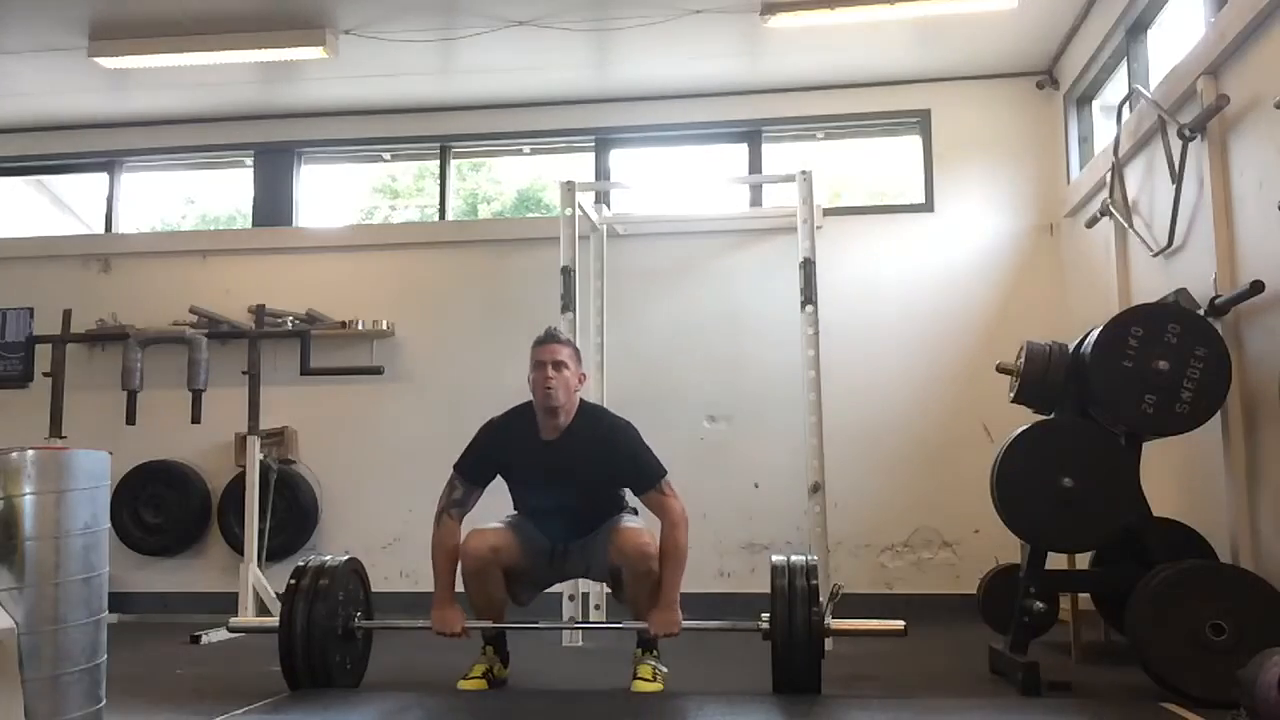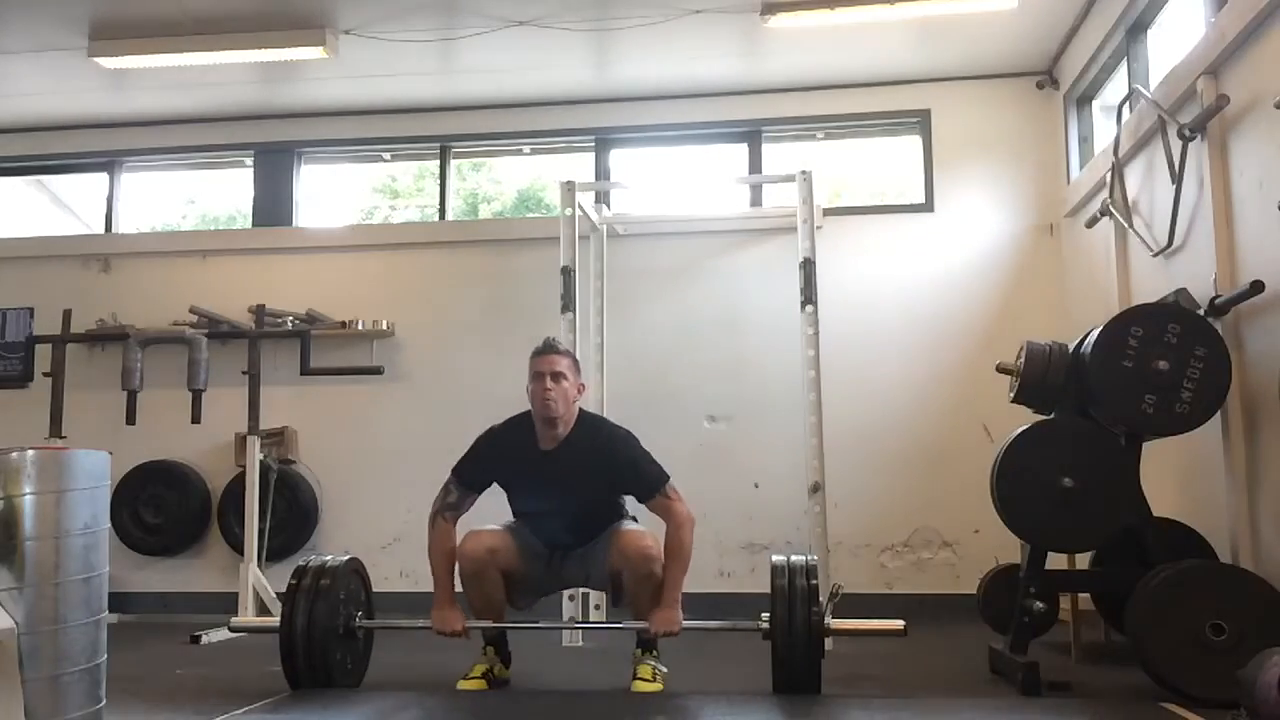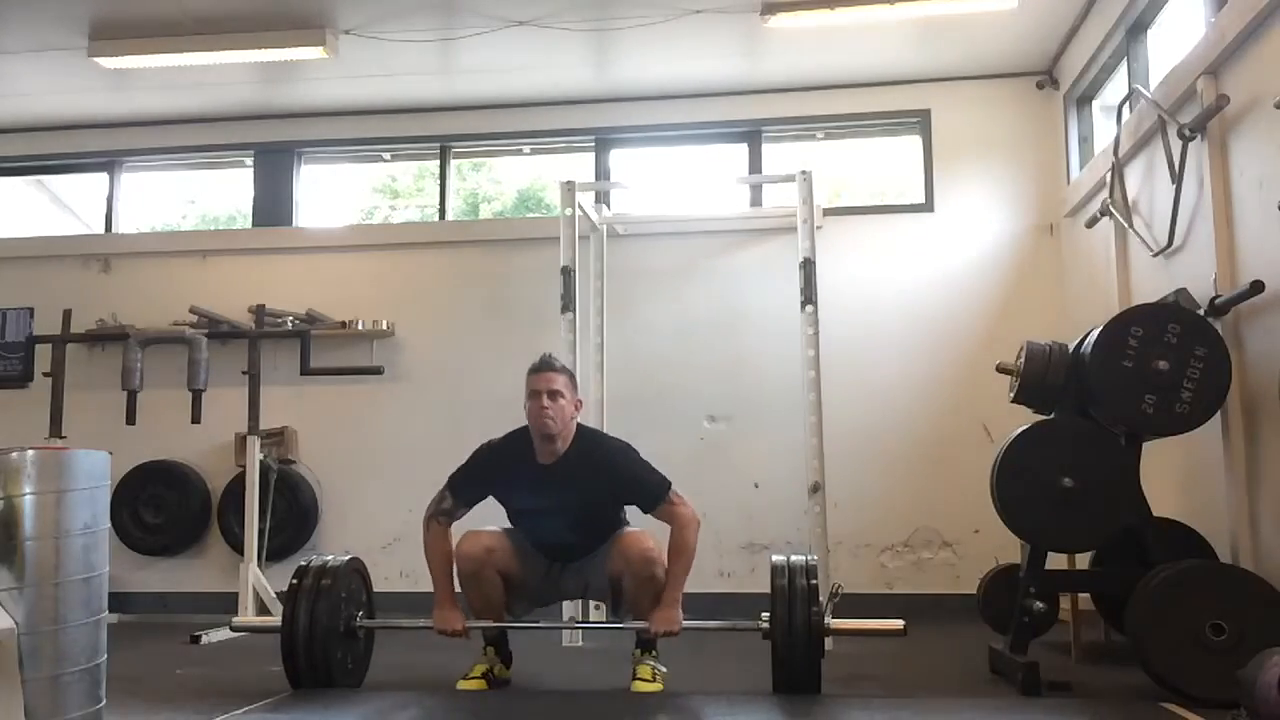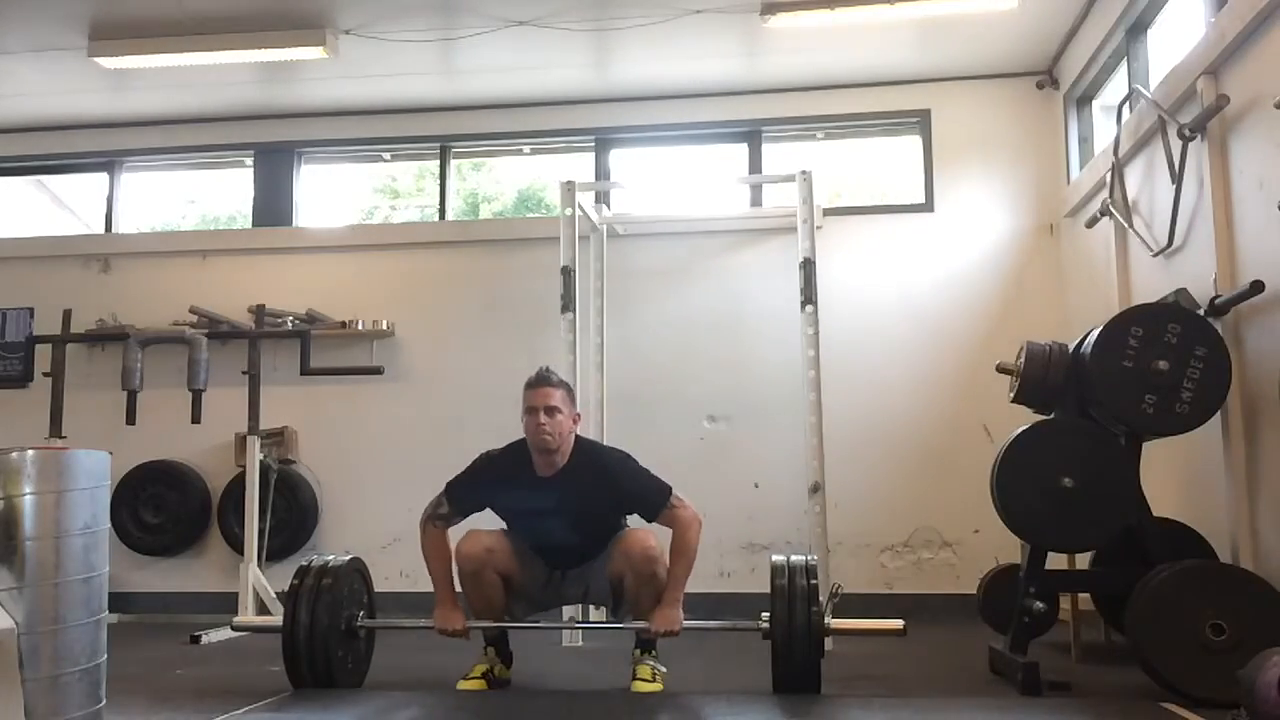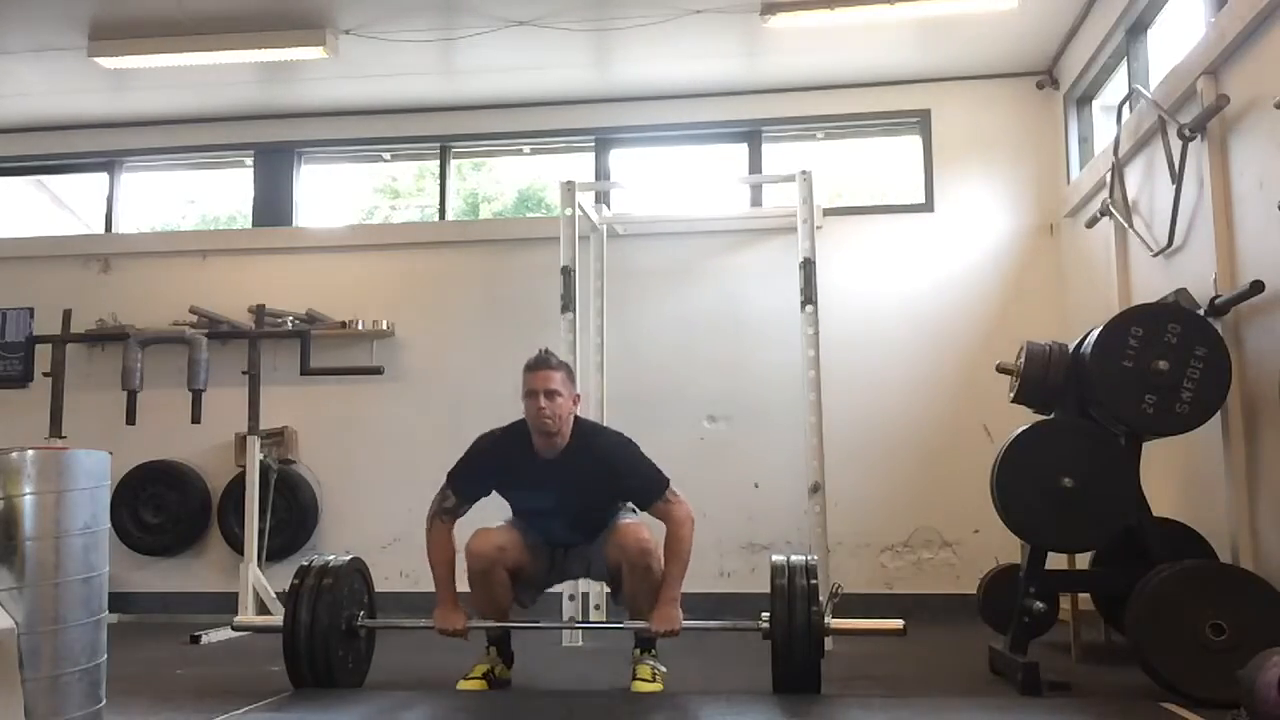
dt=0.1s
person 1, frame 1
left shoulder: (611, 432)
right shoulder: (501, 433)
left elbow: (673, 513)
right elbow: (449, 512)
left wrist: (668, 605)
right wrist: (444, 602)
left hip: (601, 534)
right hip: (536, 536)
left knee: (641, 547)
right knee: (474, 549)
left ankle: (647, 652)
right ankle: (494, 652)
person 1, frame 2
left shoulder: (611, 442)
right shoulder: (500, 442)
left elbow: (680, 515)
right elbow: (442, 514)
left wrist: (669, 603)
right wrist: (444, 602)
left hip: (600, 547)
right hip: (535, 550)
left knee: (643, 550)
right knee: (473, 550)
left ankle: (646, 654)
right ankle: (494, 654)
person 1, frame 3
left shoulder: (610, 455)
right shoulder: (498, 456)
left elbow: (686, 518)
right elbow: (436, 519)
left wrist: (670, 604)
right wrist: (445, 604)
left hip: (600, 558)
right hip: (535, 559)
left knee: (644, 552)
right knee: (471, 551)
left ankle: (646, 654)
right ankle: (495, 655)
person 1, frame 4
left shoulder: (609, 466)
right shoulder: (497, 467)
left elbow: (688, 520)
right elbow: (432, 521)
left wrist: (671, 603)
right wrist: (446, 604)
left hip: (600, 562)
right hip: (533, 567)
left knee: (646, 550)
right knee: (471, 549)
left ankle: (646, 653)
right ankle: (496, 654)
person 1, frame 5
left shoulder: (609, 448)
right shoulder: (496, 449)
left elbow: (681, 517)
right elbow: (439, 518)
left wrist: (669, 602)
right wrist: (447, 603)
left hip: (600, 541)
right hip: (536, 548)
left knee: (639, 543)
right knee: (481, 549)
left ankle: (646, 653)
right ankle: (498, 655)
